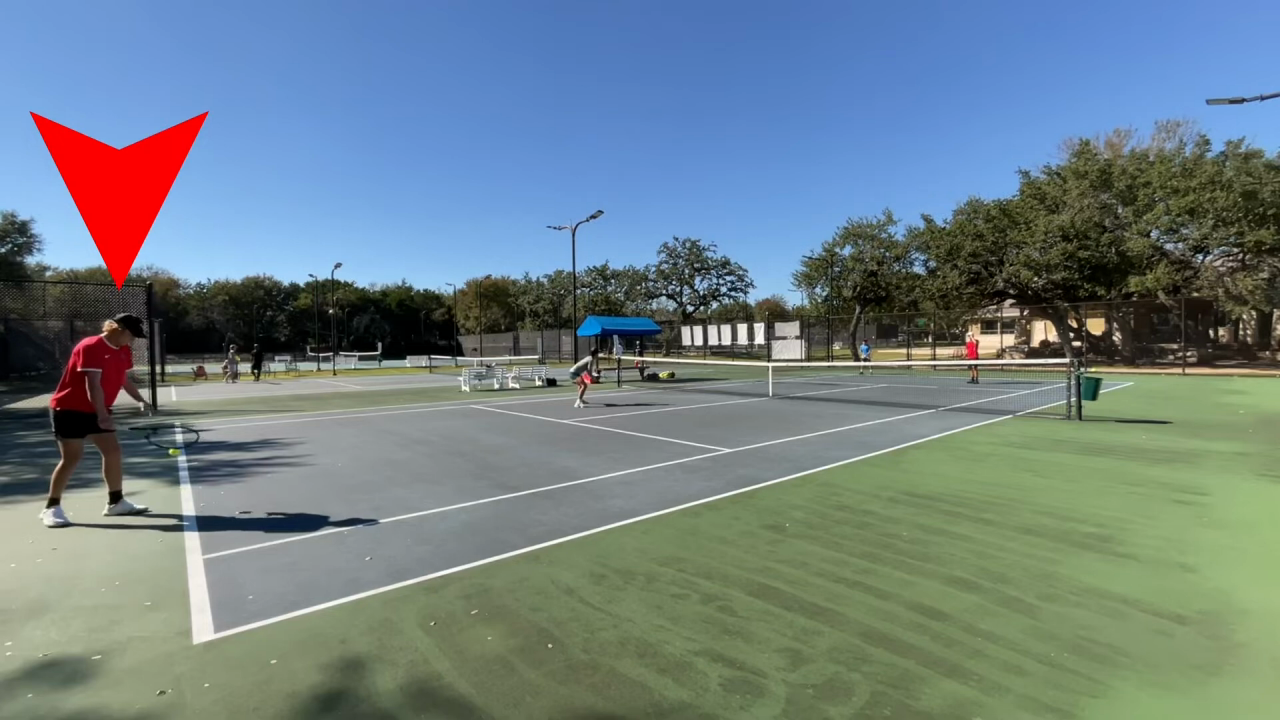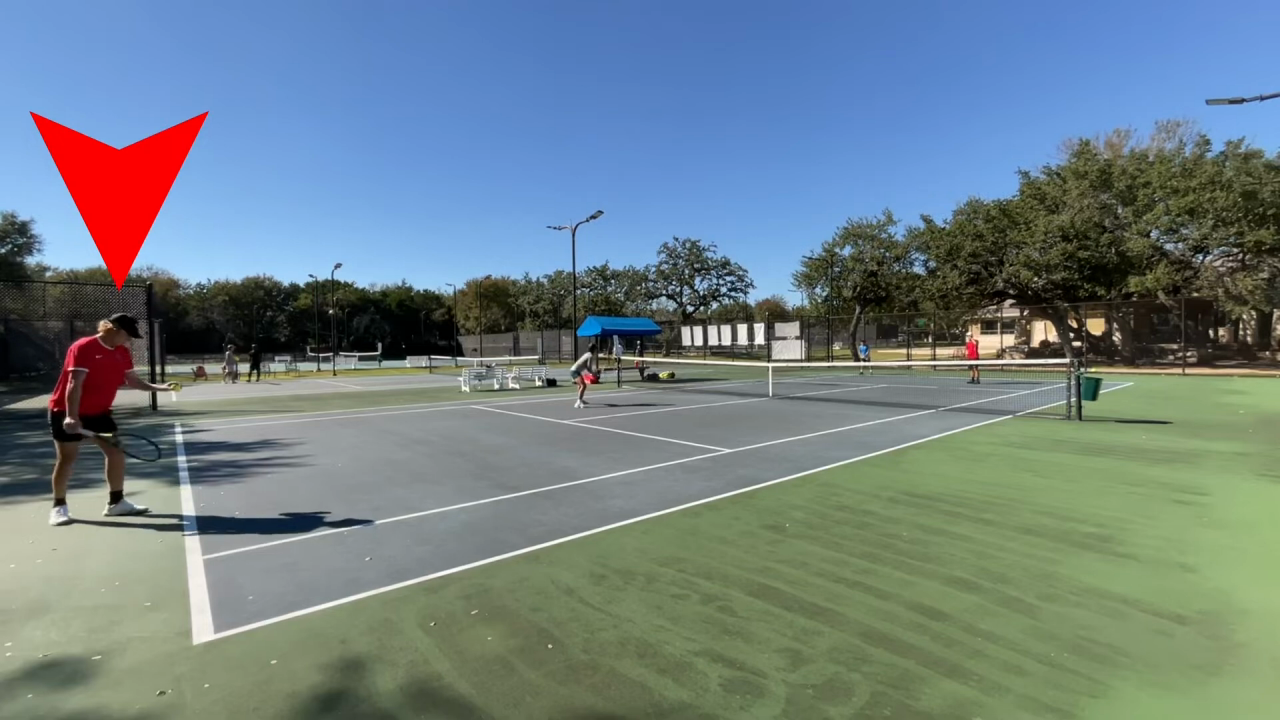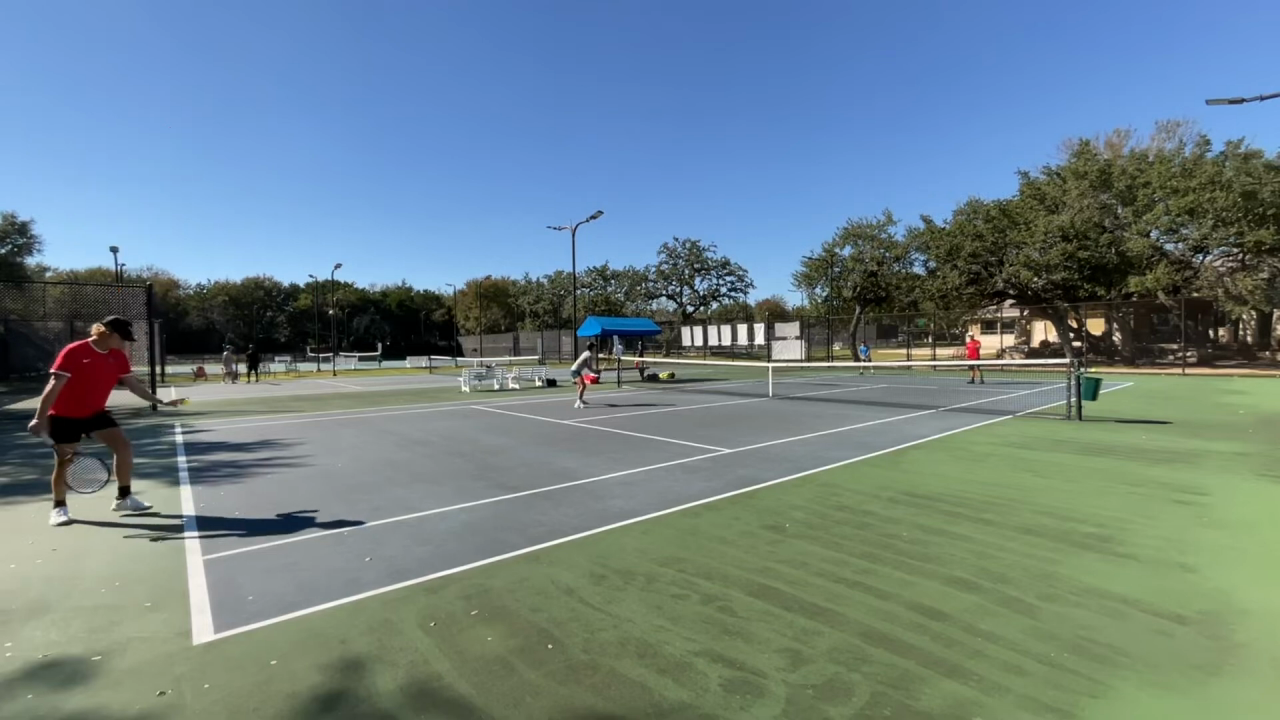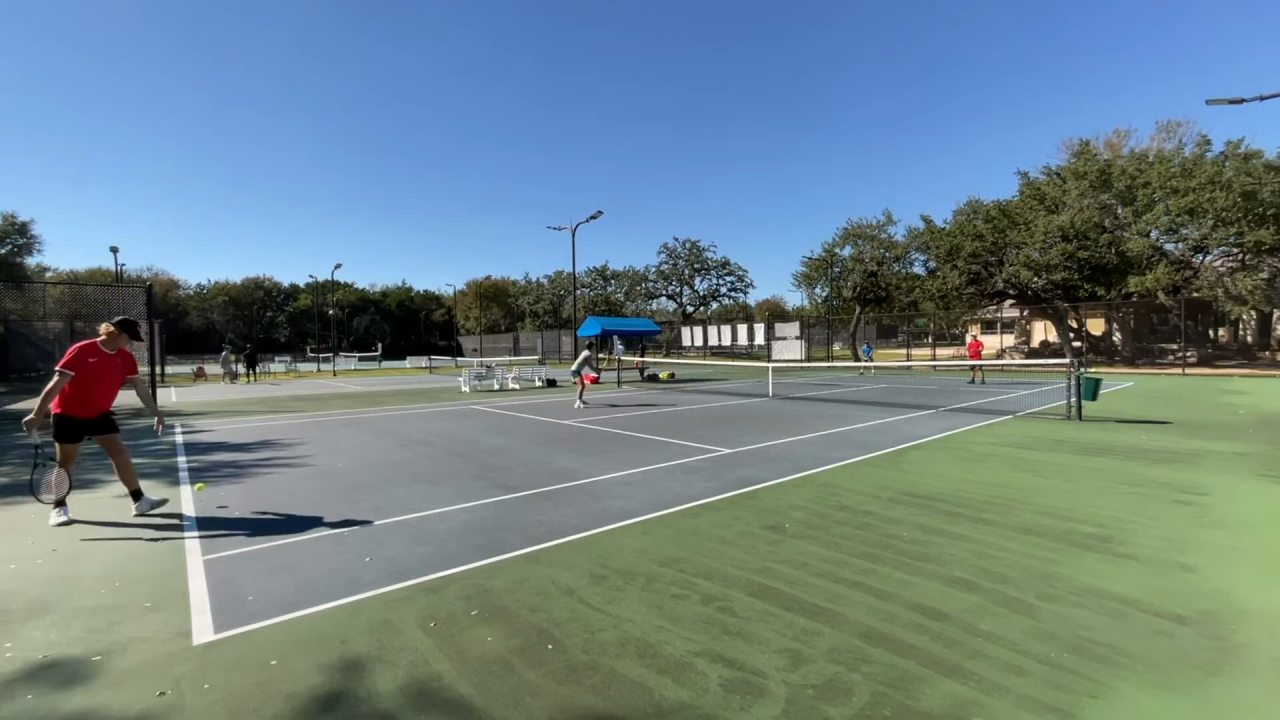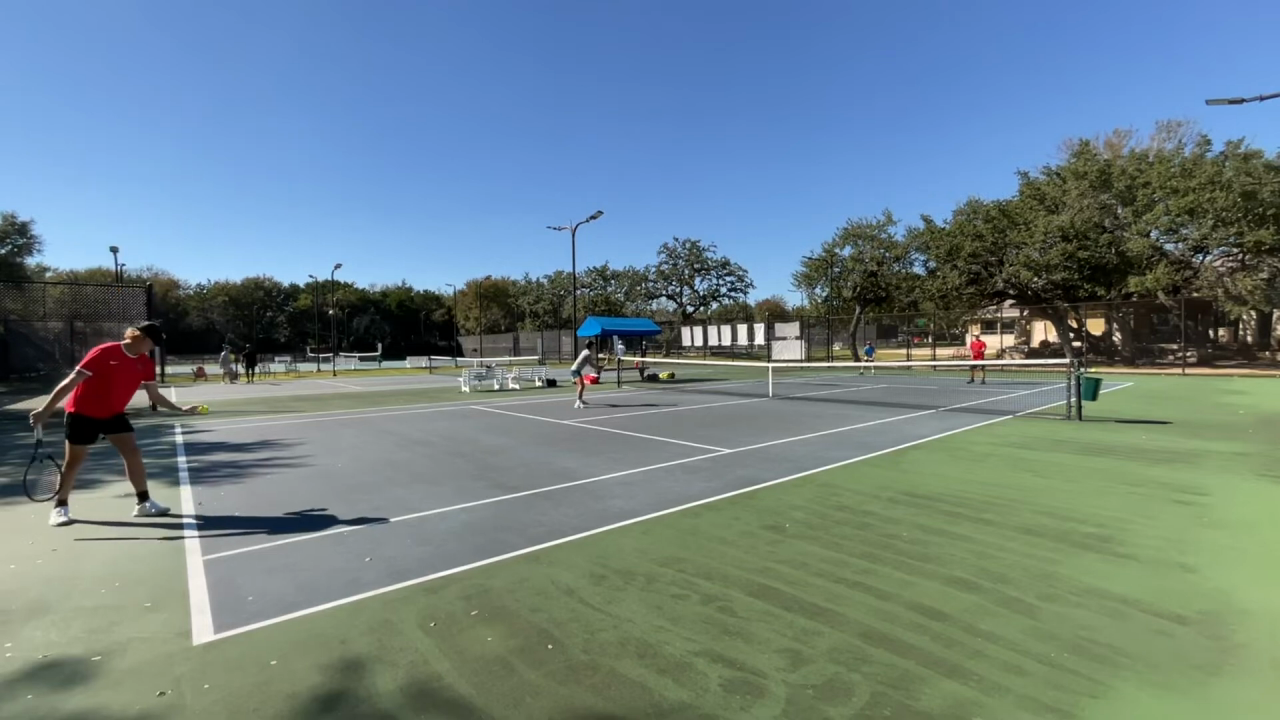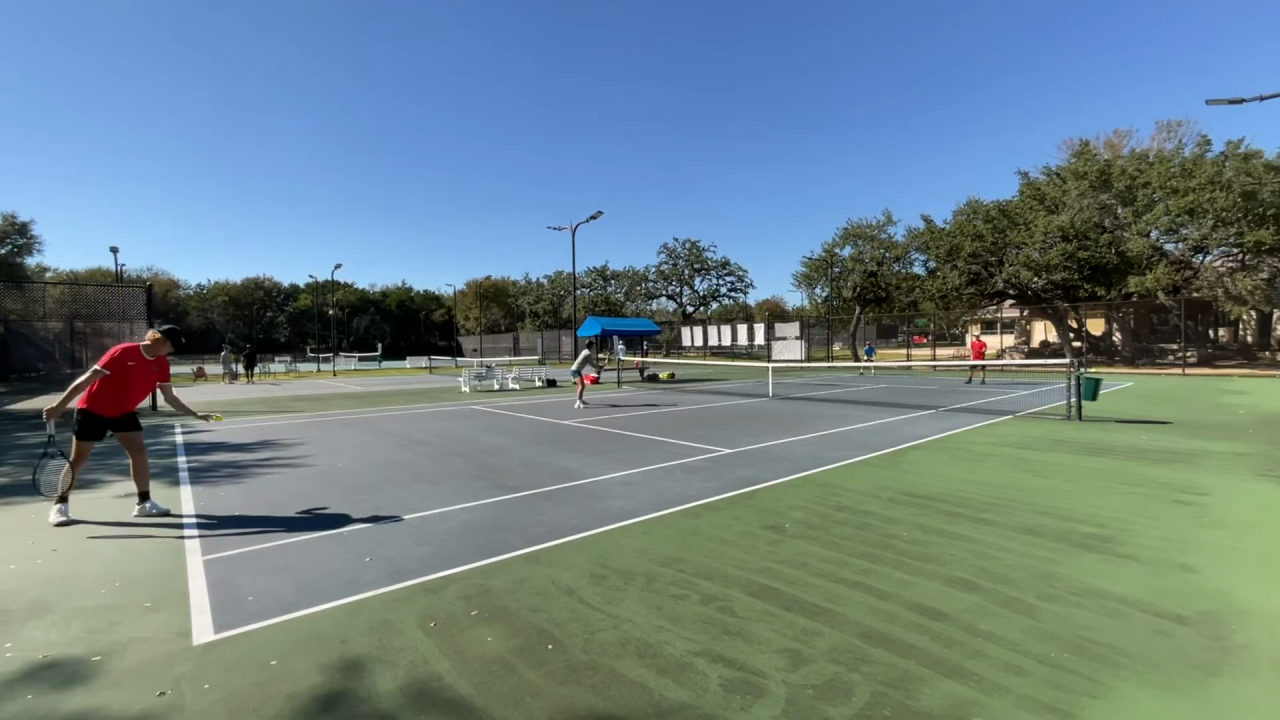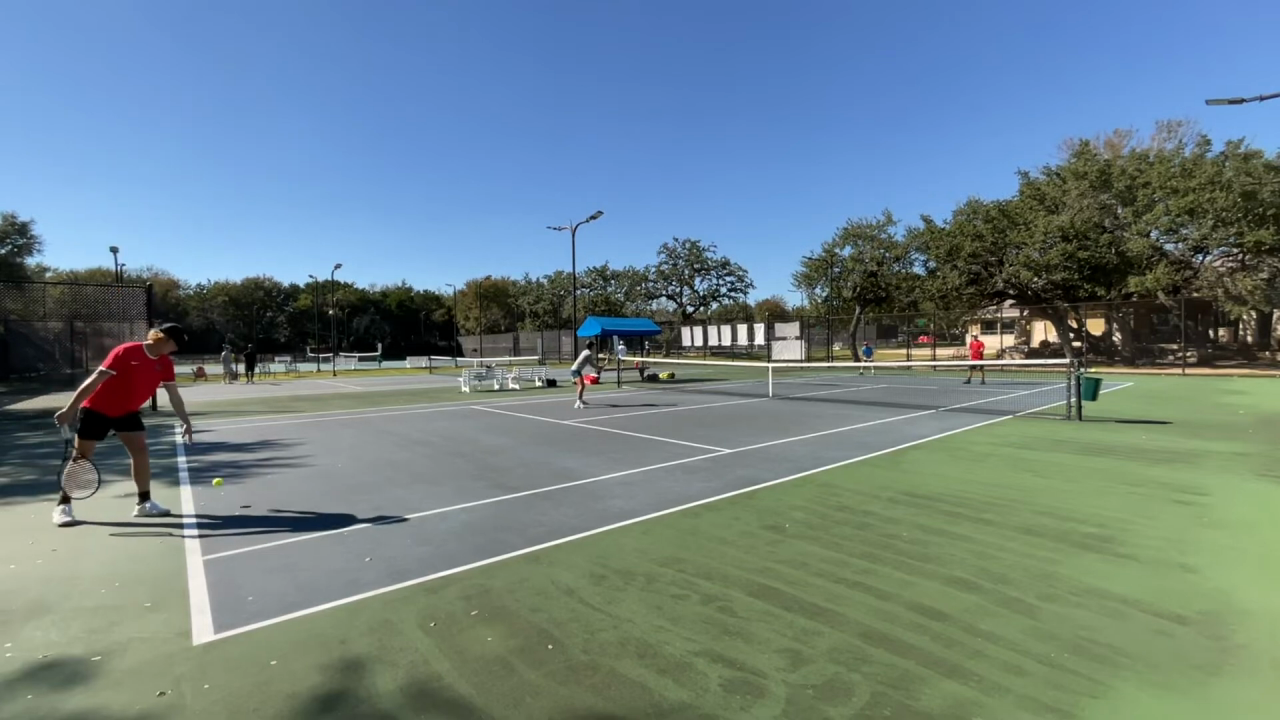
dt=0.2s
person 1, frame 1
left shoulder: (124, 351)
right shoulder: (90, 347)
left elbow: (125, 380)
right elbow: (93, 385)
left wrist: (141, 400)
right wrist: (102, 414)
left hip: (95, 411)
right hip: (69, 410)
left knee: (113, 452)
right knee: (72, 458)
left ankle: (115, 502)
right ankle: (52, 507)
person 1, frame 2
left shoulder: (121, 352)
right shoulder: (83, 348)
left elbow: (132, 380)
right elbow: (75, 384)
left wrist: (158, 387)
right wrist: (71, 416)
left hip: (98, 412)
right hip: (66, 412)
left knee: (117, 452)
right knee: (66, 459)
left ankle: (116, 502)
right ankle: (59, 507)
person 1, frame 3
left shoulder: (117, 356)
right shoulder: (74, 352)
left elbow: (133, 385)
right elbow: (54, 386)
left wrist: (161, 401)
right wrist: (40, 418)
left hip: (94, 413)
right hip: (63, 415)
left knee: (124, 446)
right knee: (64, 462)
left ankle: (124, 498)
right ankle: (59, 507)
person 1, frame 4
left shoulder: (126, 358)
right shoulder: (81, 351)
left elbow: (141, 389)
right elbow: (57, 384)
left wrist: (157, 414)
right wrist: (37, 414)
left hip: (100, 415)
right hip: (69, 415)
left knee: (120, 454)
right knee: (65, 462)
left ankle: (140, 501)
right ankle: (59, 508)
person 1, frame 5
left shoulder: (145, 363)
right shoulder: (104, 353)
left elbow: (154, 396)
right elbow: (72, 381)
left wrist: (181, 409)
right wrist: (46, 409)
left hip: (114, 414)
right hip: (83, 413)
left knee: (134, 453)
right knee: (74, 461)
left ankle: (143, 503)
right ankle: (60, 507)
person 1, frame 6
left shoulder: (161, 365)
right shoulder: (123, 353)
left elbow: (170, 397)
right elbow: (89, 378)
left wrist: (195, 414)
right wrist: (59, 406)
left hip: (124, 412)
right hip: (93, 411)
left knee: (140, 452)
right knee: (79, 458)
left ankle: (144, 503)
right ankle: (60, 505)
person 1, frame 7
left shoulder: (165, 364)
right shoulder: (126, 352)
left elbow: (174, 396)
right elbow: (96, 379)
left wrist: (186, 422)
right wrist: (70, 410)
left hip: (127, 412)
right hip: (96, 410)
left knee: (141, 452)
right knee: (81, 457)
left ankle: (144, 503)
right ankle: (63, 505)
